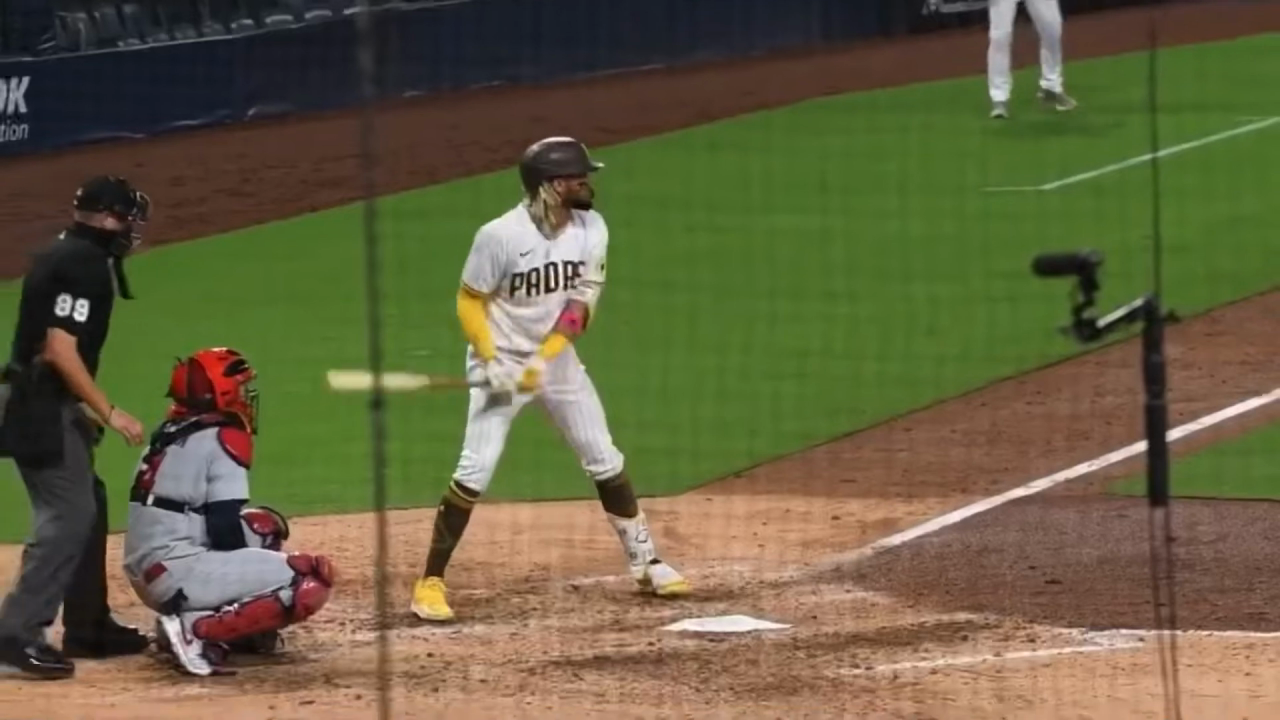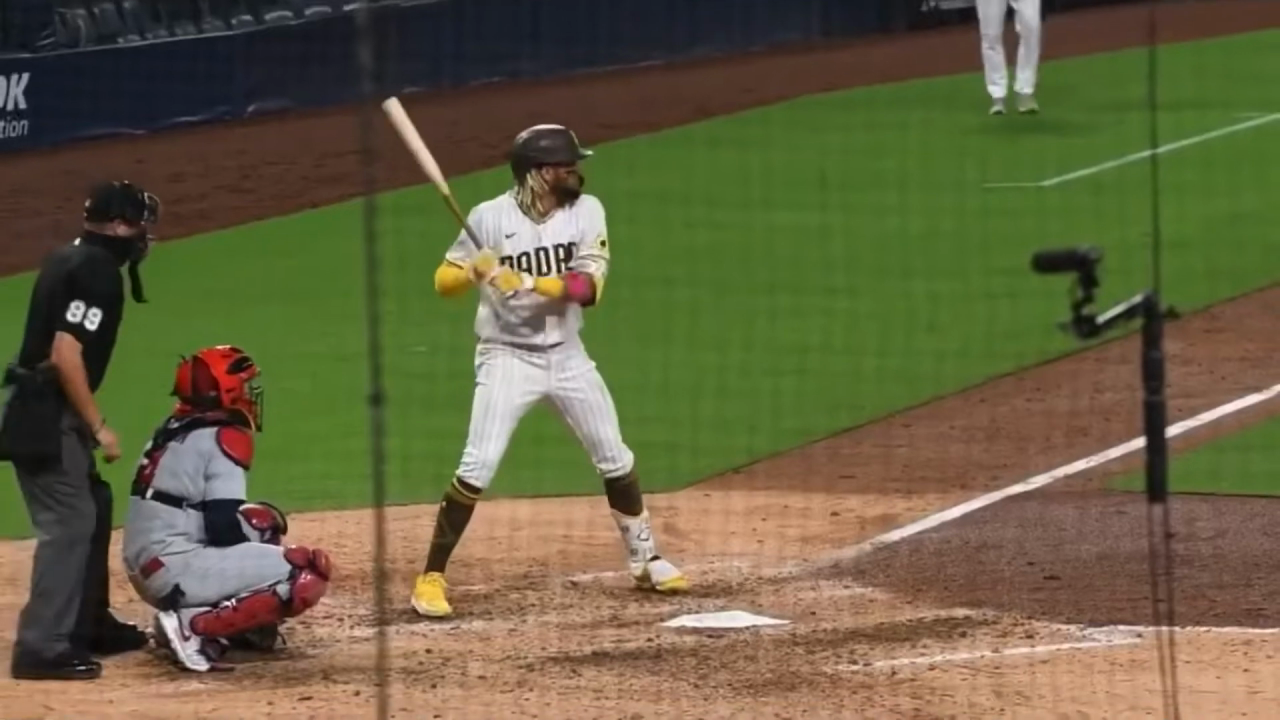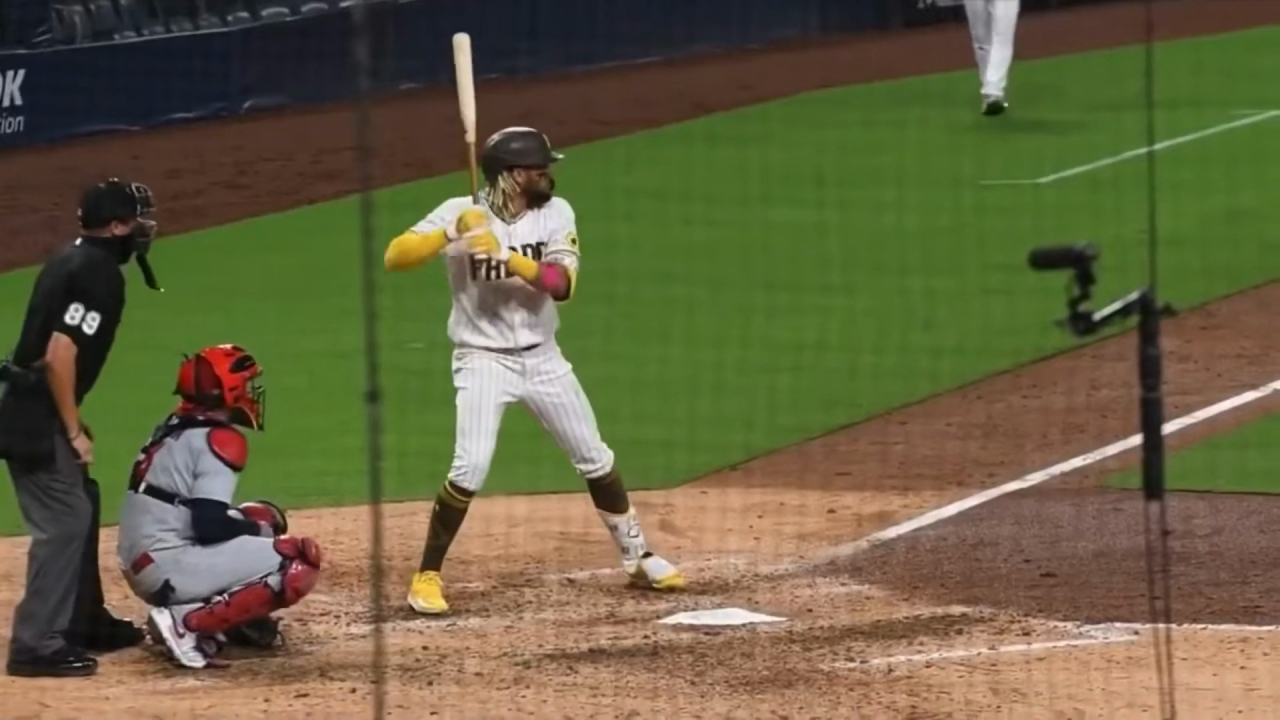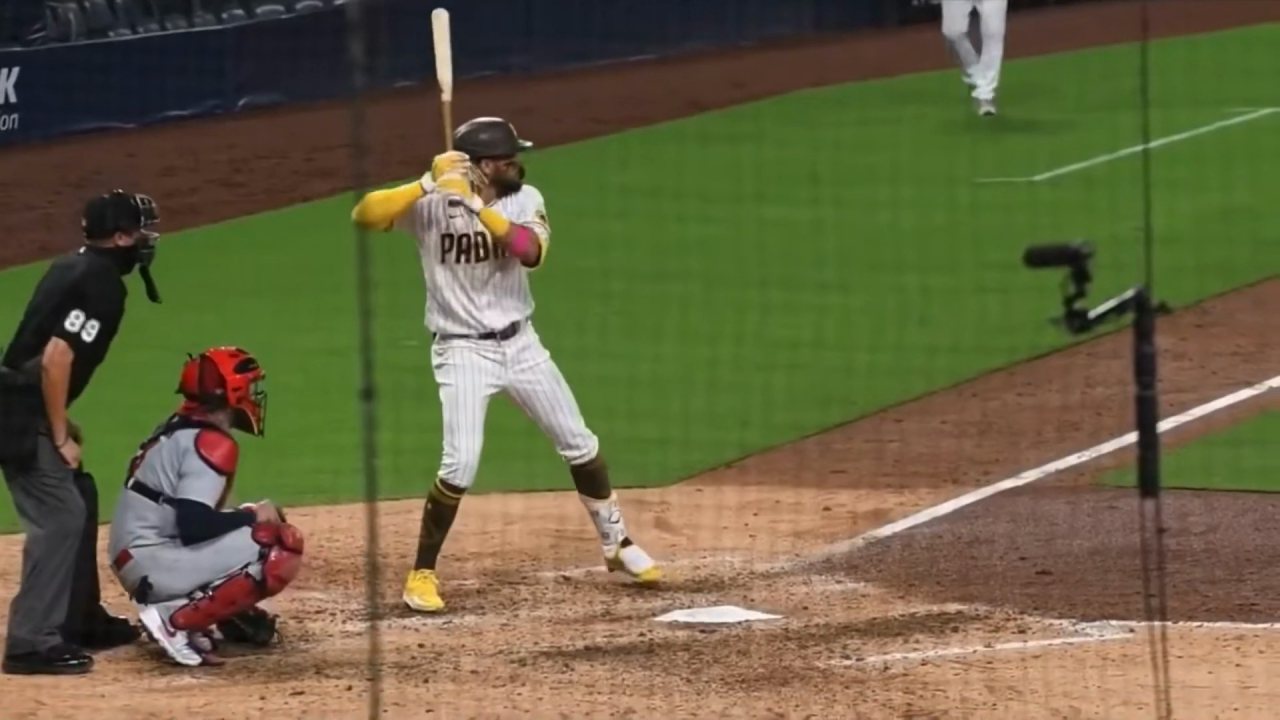
dt=0.3s
person 1, frame 1
left shoulder: (62, 253)
right shoulder: (82, 262)
right elbow: (59, 349)
left wrist: (83, 410)
right wrist: (109, 411)
left hip: (49, 407)
right hip: (44, 411)
left knee: (87, 510)
right knee: (67, 518)
left ankle: (88, 627)
person 1, frame 2
left shoulder: (72, 258)
right shoulder: (95, 269)
right elbow: (65, 354)
left wrist: (85, 421)
right wrist: (98, 425)
left hip: (49, 411)
right hip: (47, 414)
left knee: (92, 510)
right knee: (69, 523)
left ankle: (90, 624)
right ankle: (40, 646)
person 1, frame 3
left shoulder: (73, 259)
right shoulder: (98, 273)
right elbow: (59, 355)
left wrist: (69, 423)
right wrist: (74, 431)
left knee: (82, 507)
right knee: (62, 521)
left ankle: (85, 622)
person 1, frame 4
left shoulder: (76, 266)
right shoulder: (99, 282)
right elbow: (56, 359)
left wrist: (59, 424)
right wrist: (61, 436)
left knee: (78, 503)
right knee: (58, 518)
left ankle: (81, 618)
person 2, frame 1
left shoulder: (591, 228)
right shoulder: (500, 235)
left elbow: (581, 309)
right elbow: (469, 302)
left wrist: (543, 362)
right wrist: (488, 360)
left hip: (556, 359)
right hip: (499, 362)
left knee: (604, 459)
right knee: (476, 468)
left ankle: (644, 563)
right ankle: (431, 580)
person 2, frame 2
left shoulder: (587, 211)
right shoulder: (489, 217)
left elbow: (589, 288)
right elbow: (443, 280)
left wrist: (527, 282)
right wrist: (473, 272)
left hip: (566, 353)
right hip: (507, 356)
left knee: (614, 456)
right knee: (478, 465)
left ankle: (644, 560)
right ankle: (431, 576)
person 2, frame 3
left shoulder: (557, 213)
right shoulder: (460, 214)
left elbow: (562, 285)
right elbow: (394, 257)
left wrist: (502, 251)
right wrist: (449, 231)
left hip: (542, 356)
right hip: (482, 360)
left knee: (594, 457)
right knee: (471, 468)
left ankle: (637, 557)
right ankle: (428, 574)
person 2, frame 4
left shoulder: (525, 199)
right shoulder: (430, 202)
left elbow: (531, 253)
right elbow: (365, 214)
left wrist: (475, 204)
right wrist: (430, 182)
left hip: (520, 344)
right hip: (462, 350)
left knee: (579, 442)
right knee: (460, 463)
left ankle: (616, 543)
right ankle: (421, 573)
person 3, frame 1
left shoulder: (167, 433)
right shoulder: (225, 438)
right elbow: (224, 527)
right wrist: (246, 572)
left hip: (147, 575)
right hip: (177, 575)
left knee: (265, 526)
right knee: (313, 578)
right ankle: (195, 630)
person 3, frame 2
left shoulder: (172, 429)
right shoulder: (225, 437)
right elbow: (222, 526)
right wrist: (245, 564)
left hip: (146, 570)
right hip: (175, 570)
left knee: (263, 521)
right knee: (310, 571)
right ankle: (192, 626)
person 3, frame 3
left shoulder: (175, 427)
right shoulder: (222, 439)
right elbow: (209, 525)
left wrist: (255, 527)
right wrist: (256, 530)
left hip: (144, 564)
right hip: (166, 566)
left knee: (265, 518)
right knee: (302, 560)
right ankle: (187, 622)
person 3, frame 4
left shoulder: (180, 427)
right shoulder: (213, 442)
right elbow: (194, 524)
left wrist: (251, 517)
right wrist: (252, 517)
left hip: (137, 557)
right hip: (152, 562)
left knee: (262, 521)
right knee: (283, 547)
right ankle: (175, 620)
